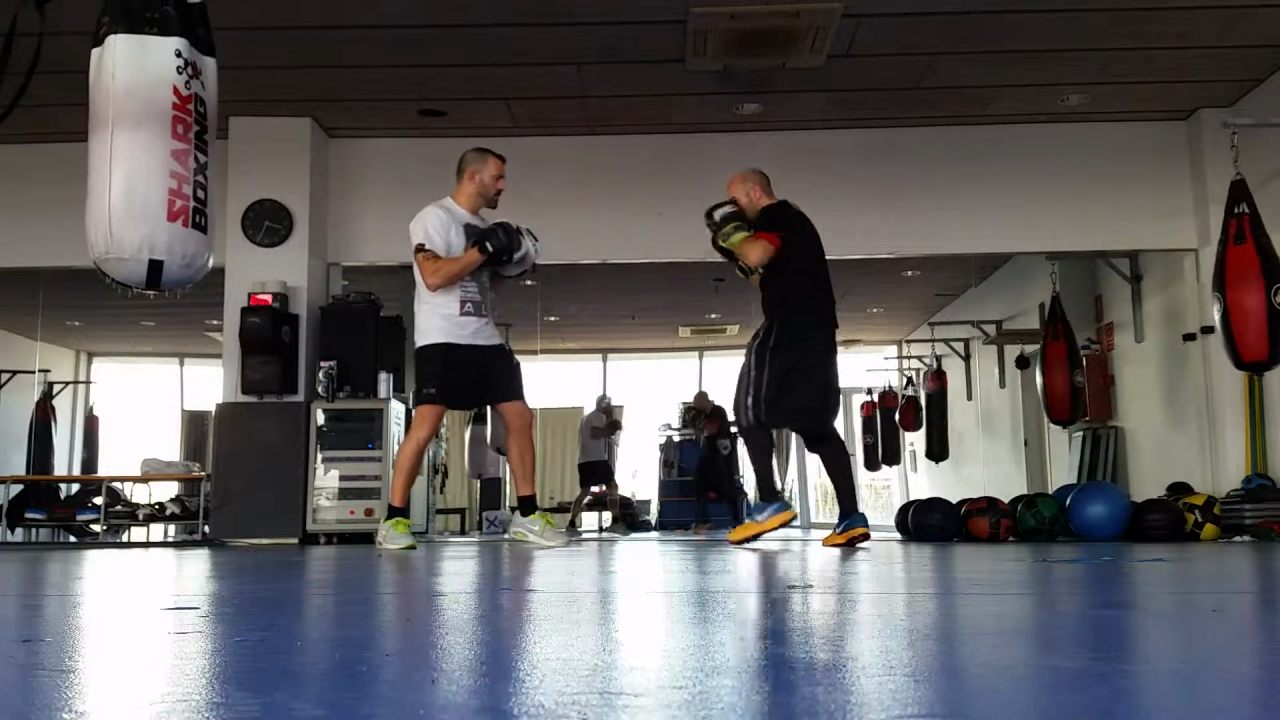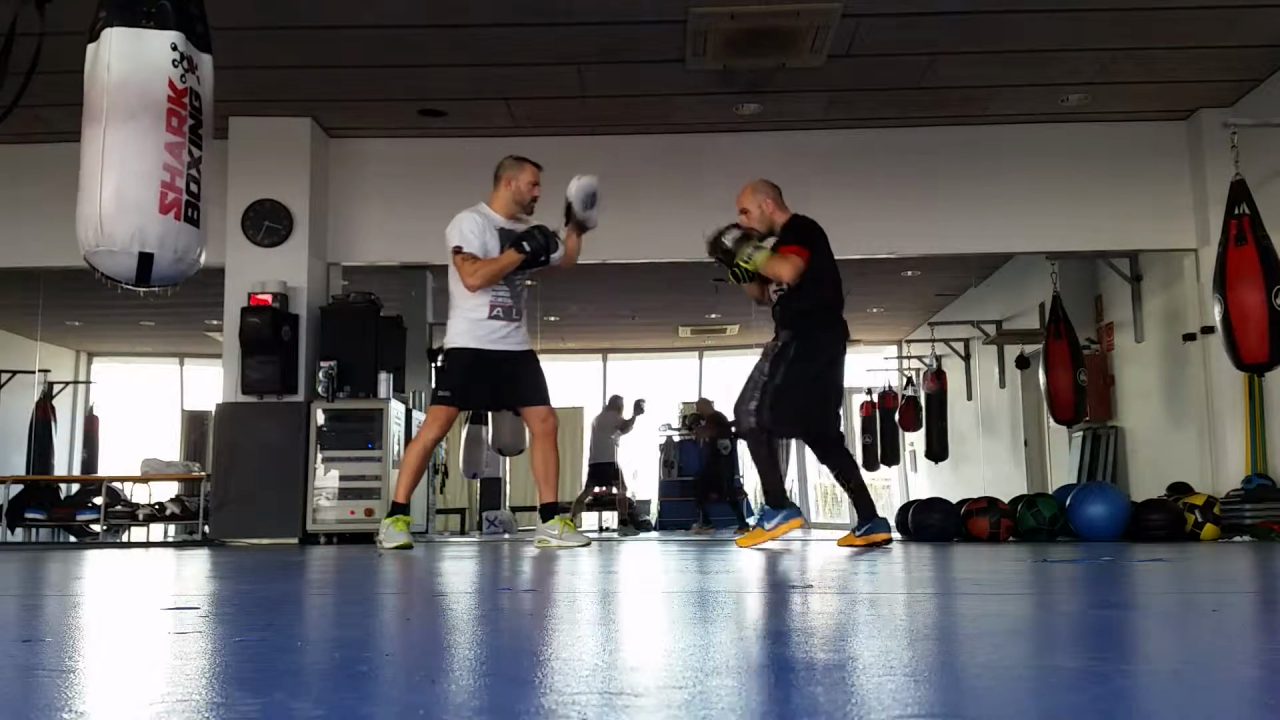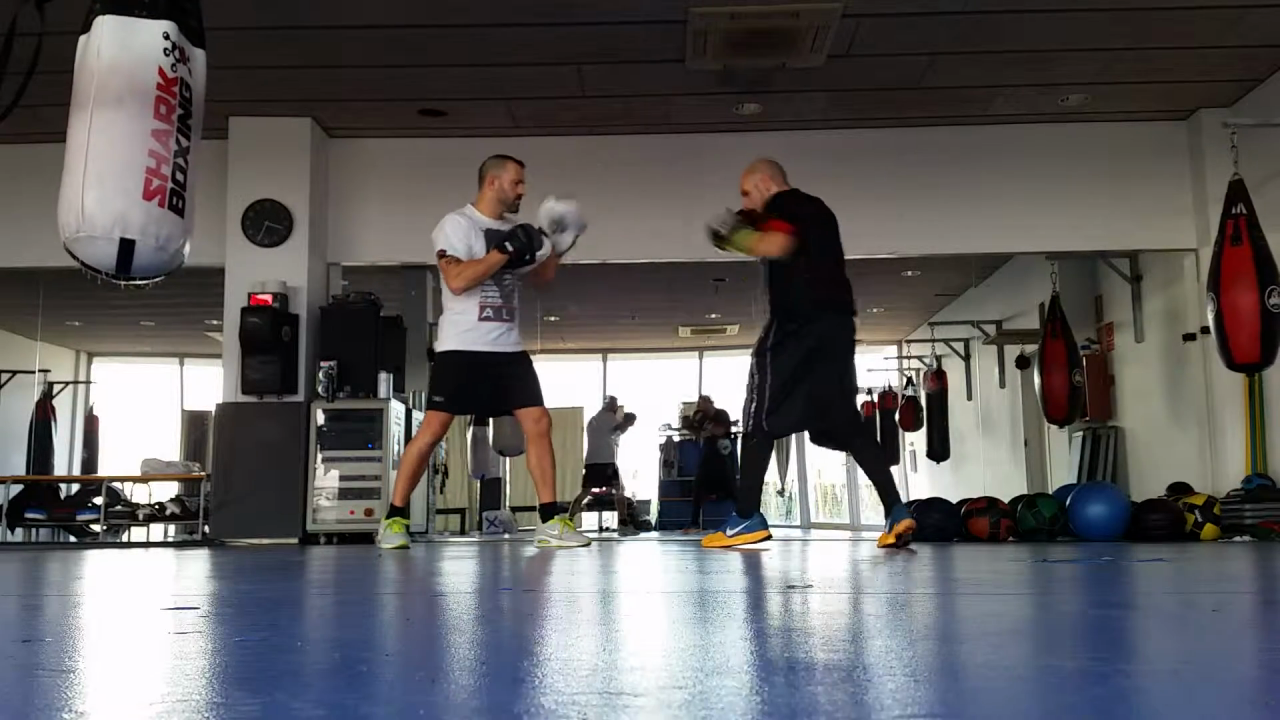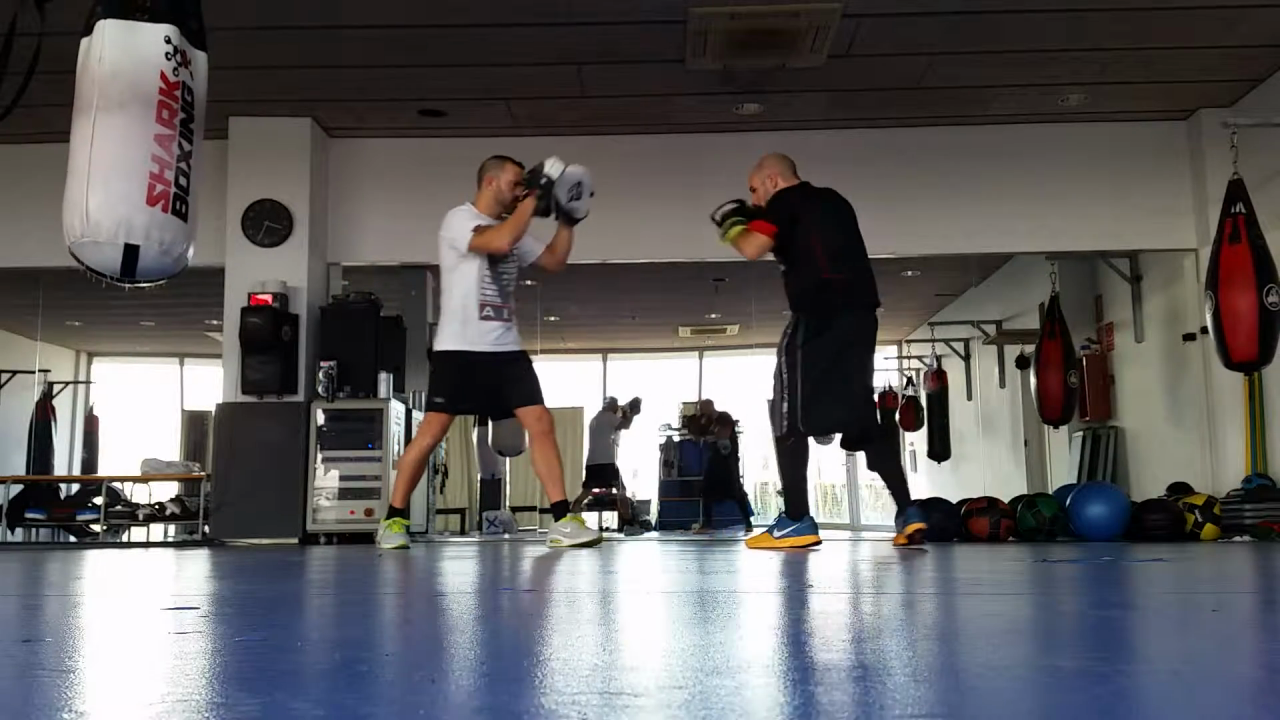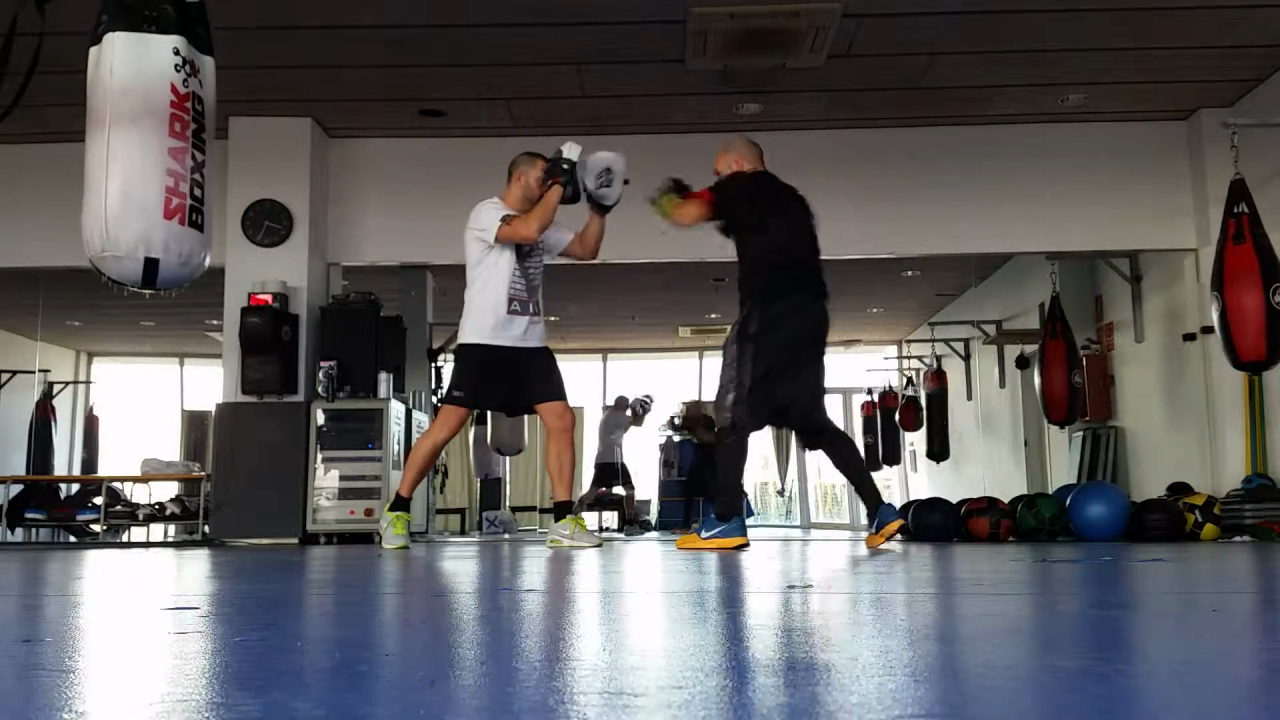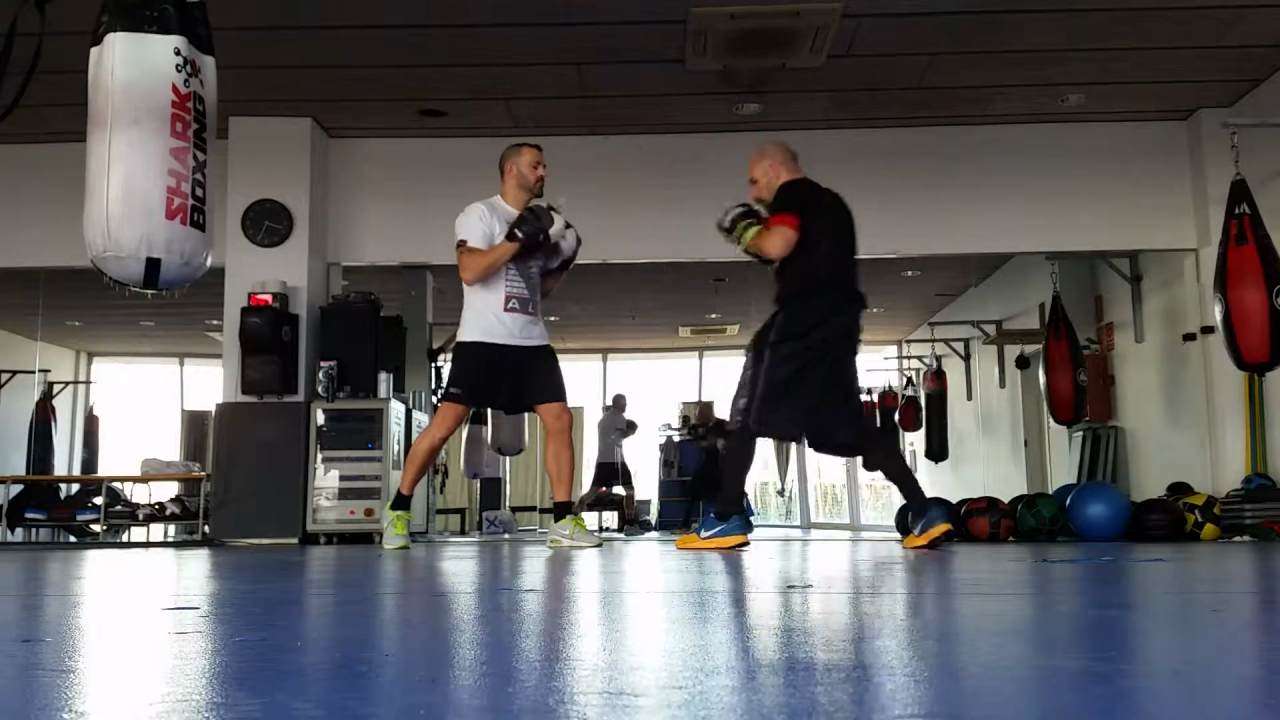
dt=0.5s
person 1, frame 1
left shoulder: (483, 226)
right shoulder: (434, 217)
right elbow: (433, 277)
left wrist: (511, 263)
right wrist: (484, 250)
left hip: (485, 340)
right hip: (441, 340)
left knee: (520, 418)
right knee: (426, 425)
left ankle: (527, 515)
right ankle: (394, 520)
person 1, frame 2
left shoulder: (524, 229)
right shoulder: (470, 221)
left elbow: (564, 262)
right elbow: (473, 278)
left wrist: (576, 226)
right wrist: (521, 249)
left hip: (515, 347)
right hip: (469, 344)
left knee: (545, 423)
right knee: (437, 424)
left ankle: (550, 521)
right ankle: (396, 515)
person 1, frame 3
left shoulder: (511, 230)
right shoulder: (456, 224)
left elbow: (541, 276)
right elbow: (458, 281)
left wrist: (556, 246)
right wrist: (505, 250)
left hip: (507, 349)
right hip: (461, 348)
left knee: (539, 424)
right knee: (432, 429)
left ankle: (550, 522)
right ankle: (394, 519)
person 1, frame 4
left shoulder: (513, 231)
right shoulder: (459, 219)
left elbow: (555, 260)
right elbow: (501, 241)
left wrist: (567, 218)
right wrist: (535, 195)
left hip: (506, 348)
right hip: (460, 347)
left knee: (540, 423)
right knee: (432, 430)
left ankle: (562, 521)
right ankle: (395, 518)
person 1, frame 5
left shoulder: (541, 225)
right shoulder: (485, 213)
left elbow: (587, 249)
right elbow: (528, 230)
left wrist: (599, 206)
right wrist: (560, 184)
left hip: (530, 345)
right hip: (484, 342)
left knee: (562, 421)
right knee: (448, 424)
left ankle: (564, 522)
right ankle: (397, 511)
person 1, frame 6
left shoulder: (538, 223)
right shoulder: (480, 214)
right elbow: (470, 272)
left wrist: (562, 260)
right wrist: (517, 238)
left hip: (532, 342)
right hip: (483, 340)
left knee: (560, 421)
right knee: (446, 422)
left ankle: (564, 522)
right ankle: (398, 509)
person 2, frame 1
left shoulder: (775, 213)
right shoulder: (793, 220)
left elbow: (759, 255)
left wrist: (731, 231)
right wrist: (737, 254)
left hip: (787, 326)
right hip: (817, 330)
left knee: (751, 410)
right knee: (819, 423)
left ankle: (769, 501)
right ankle: (851, 517)
person 2, frame 2
left shoulder: (799, 228)
right shoulder: (781, 241)
left elbow: (787, 272)
right elbow: (762, 293)
left wrist: (745, 248)
right wrist: (737, 261)
left hip: (806, 338)
right hip: (823, 340)
left knee: (752, 414)
right knee: (825, 434)
left ankle: (779, 509)
right ankle: (870, 520)
person 2, frame 3
left shoulder: (782, 204)
right shoulder: (817, 210)
left elbow: (775, 248)
left wrist: (737, 234)
right wrist: (755, 235)
left hip: (796, 324)
right hip: (836, 322)
left knee: (760, 417)
right knee: (845, 423)
left ankle: (747, 518)
right ankle: (897, 512)
person 2, frame 4
left shoulder: (785, 201)
right shoulder: (834, 201)
left elbow: (752, 249)
left wrist: (732, 222)
right wrist: (756, 222)
left hip: (819, 321)
right hip: (858, 319)
left knee: (790, 418)
right knee: (861, 420)
left ankle: (796, 522)
right ankle: (908, 512)
person 2, frame 5
left shoulder: (745, 187)
right shoulder: (791, 199)
left elbow: (686, 215)
left wrist: (667, 195)
left hip: (771, 312)
right hip: (806, 311)
left knee: (735, 412)
right knee: (811, 421)
left ankle: (728, 521)
right ankle: (880, 512)
person 2, frame 6
left shoulder: (794, 193)
right shoulder: (831, 202)
left elbow: (776, 248)
left wrist: (743, 227)
right wrist: (760, 231)
left hip: (803, 318)
right hip: (839, 321)
left knee: (748, 414)
right knee: (849, 425)
left ankle: (726, 521)
right ankle: (926, 514)
